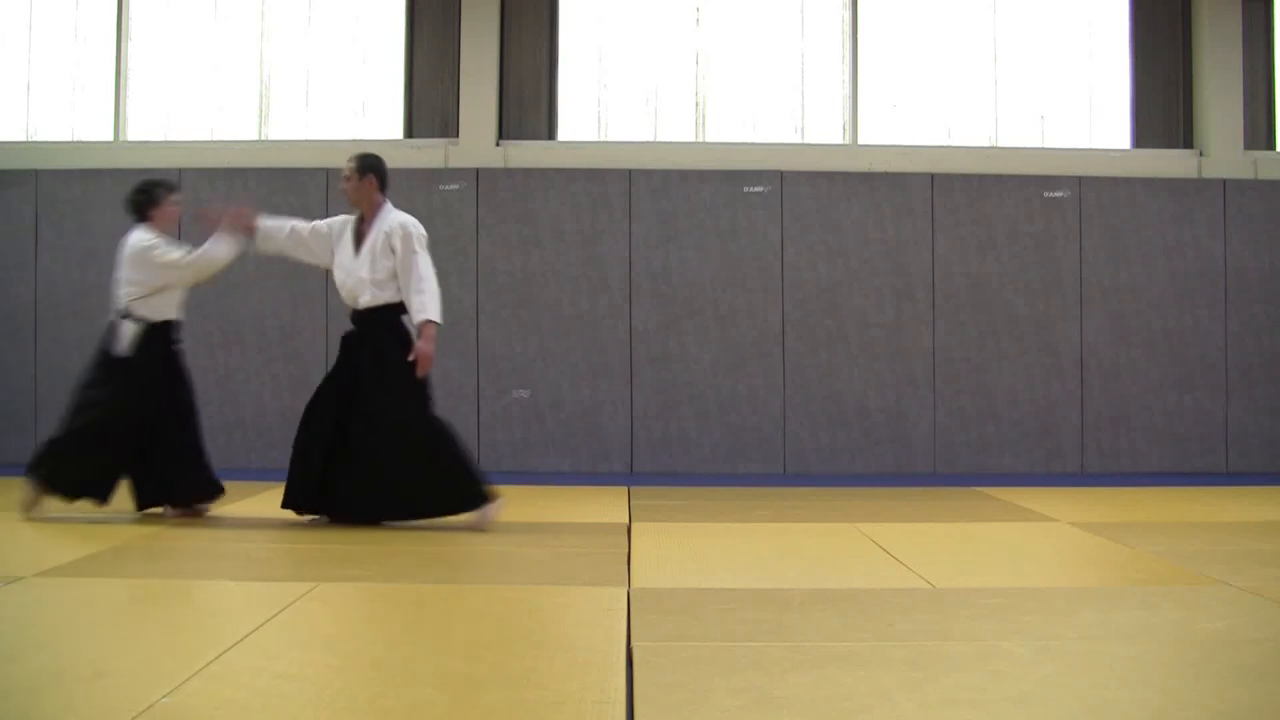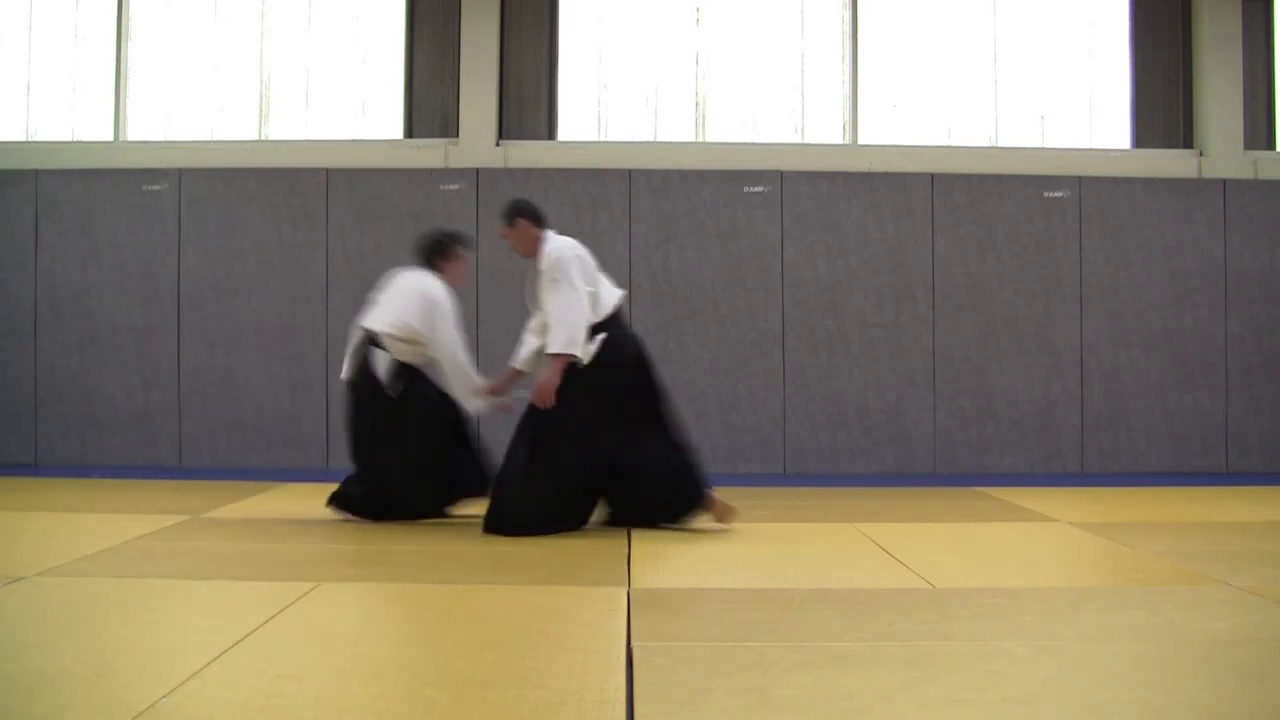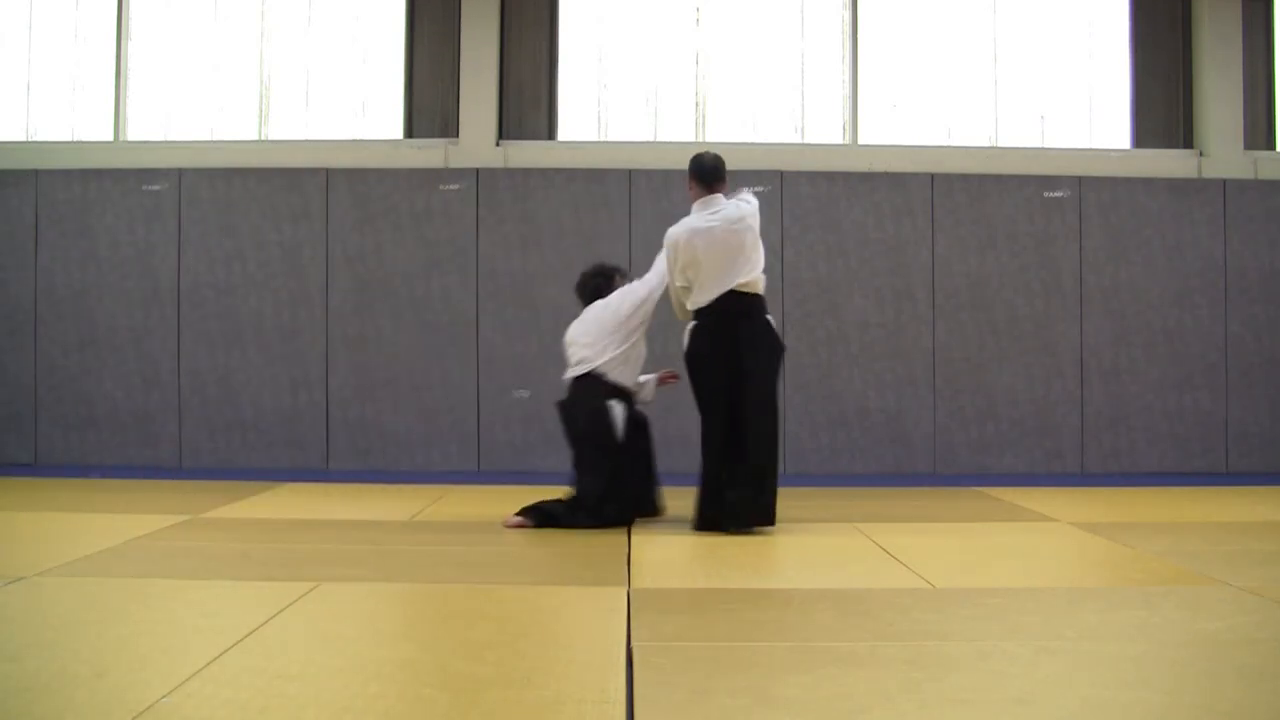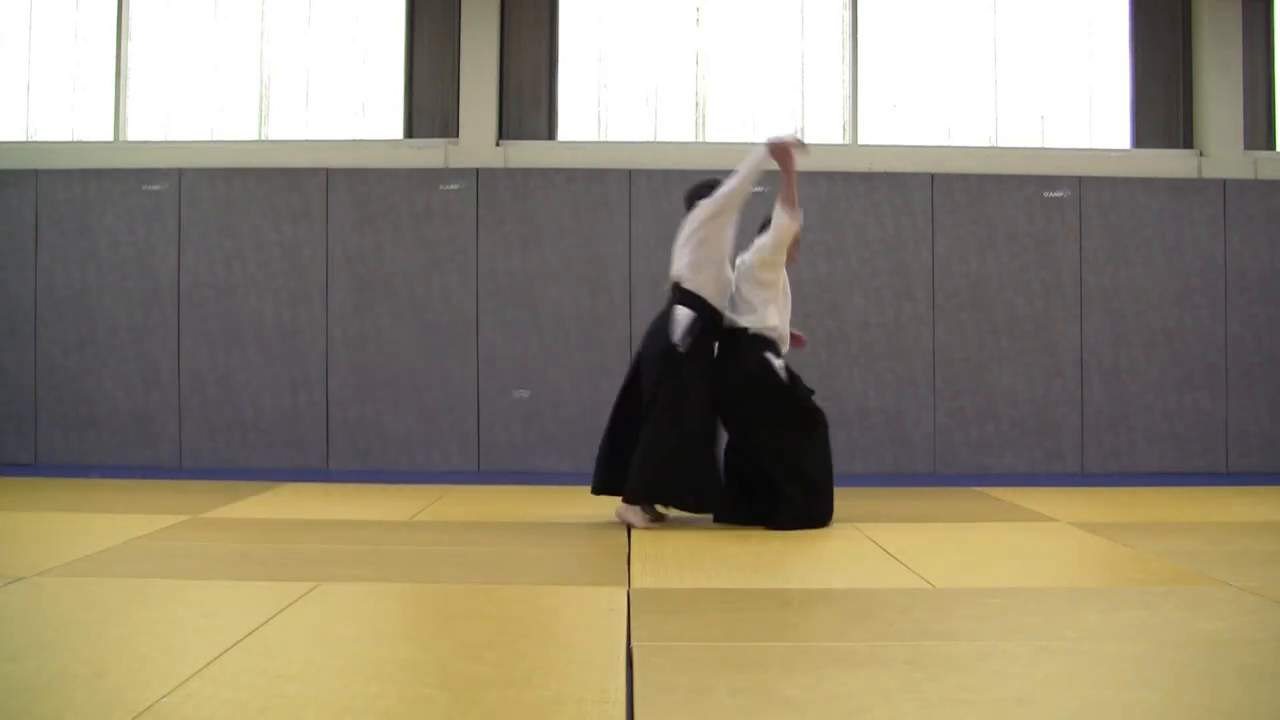
dt=0.7s
person 1, frame 1
left shoulder: (402, 227)
right shoulder: (341, 229)
left elbow: (423, 283)
right elbow: (293, 234)
left wrist: (426, 335)
left hip: (393, 336)
right hip: (363, 337)
left knee: (410, 420)
right knee: (331, 417)
left ankle: (476, 497)
right ankle: (342, 506)
person 1, frame 2
left shoulder: (556, 255)
right shoulder: (548, 260)
left elbow: (570, 315)
right elbow: (542, 323)
left wrist: (554, 368)
right wrist: (511, 373)
left hip: (604, 350)
right hip: (616, 348)
left knee: (551, 426)
right knee: (637, 429)
left ankle: (531, 513)
right ankle: (695, 497)
person 1, frame 3
left shoulder: (679, 234)
right shoulder: (746, 212)
left elbow: (680, 294)
right wrist: (713, 193)
left hip: (709, 330)
right hip: (751, 322)
left knee: (719, 422)
right knee: (753, 419)
left ankle: (717, 510)
right ankle: (744, 507)
person 1, frame 4
left shoulder: (747, 266)
right shoulder: (763, 257)
right elbow: (788, 219)
left wrist: (780, 335)
right wrist: (786, 163)
left hip: (733, 360)
right hip: (755, 362)
left knee: (752, 437)
right knee: (802, 431)
left ankle: (742, 508)
right ankle: (798, 509)
person 2, frame 1
left shoulder: (149, 244)
right shoulder: (146, 246)
right elbow: (193, 267)
right wrist: (230, 234)
left hip: (155, 343)
right hip: (134, 344)
left knee: (175, 420)
right knee: (98, 421)
left ankle: (180, 498)
right ankle: (42, 480)
person 2, frame 2
left shoulder: (402, 279)
right shoulder: (436, 295)
left elbow: (363, 323)
right elbow: (450, 355)
left wrist: (353, 370)
right wrist: (480, 395)
left hip: (382, 366)
right hip: (386, 372)
left knee: (442, 419)
right knee: (392, 450)
person 2, frame 3
left shoulder: (576, 329)
right shoulder: (620, 305)
right elbow: (657, 277)
left wrist: (651, 380)
left hip: (580, 406)
right hip: (601, 410)
right knee: (603, 502)
right ankle: (536, 516)
person 2, frame 4
left shoulder: (711, 243)
right shoulder: (702, 221)
left elbow: (718, 303)
right elbow: (734, 191)
right wrist: (769, 151)
left hip: (688, 335)
right hip: (682, 335)
left knee: (679, 419)
right knee: (673, 420)
right ankle: (637, 500)
